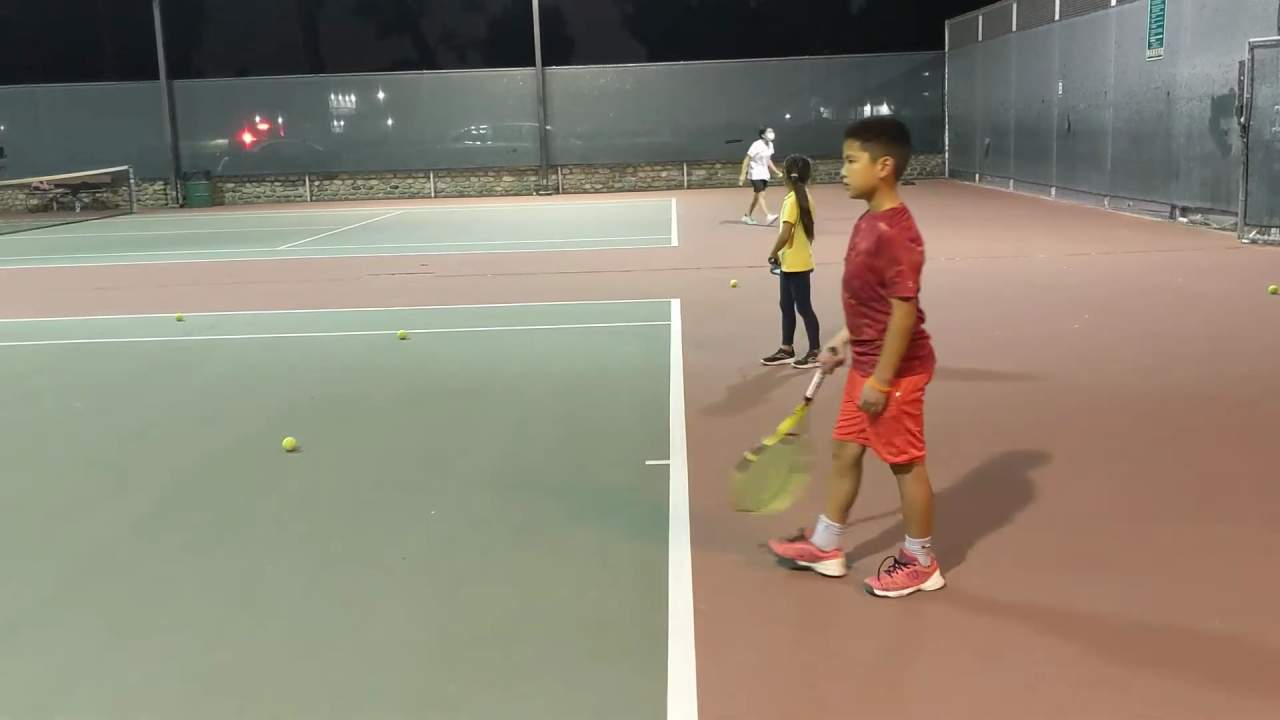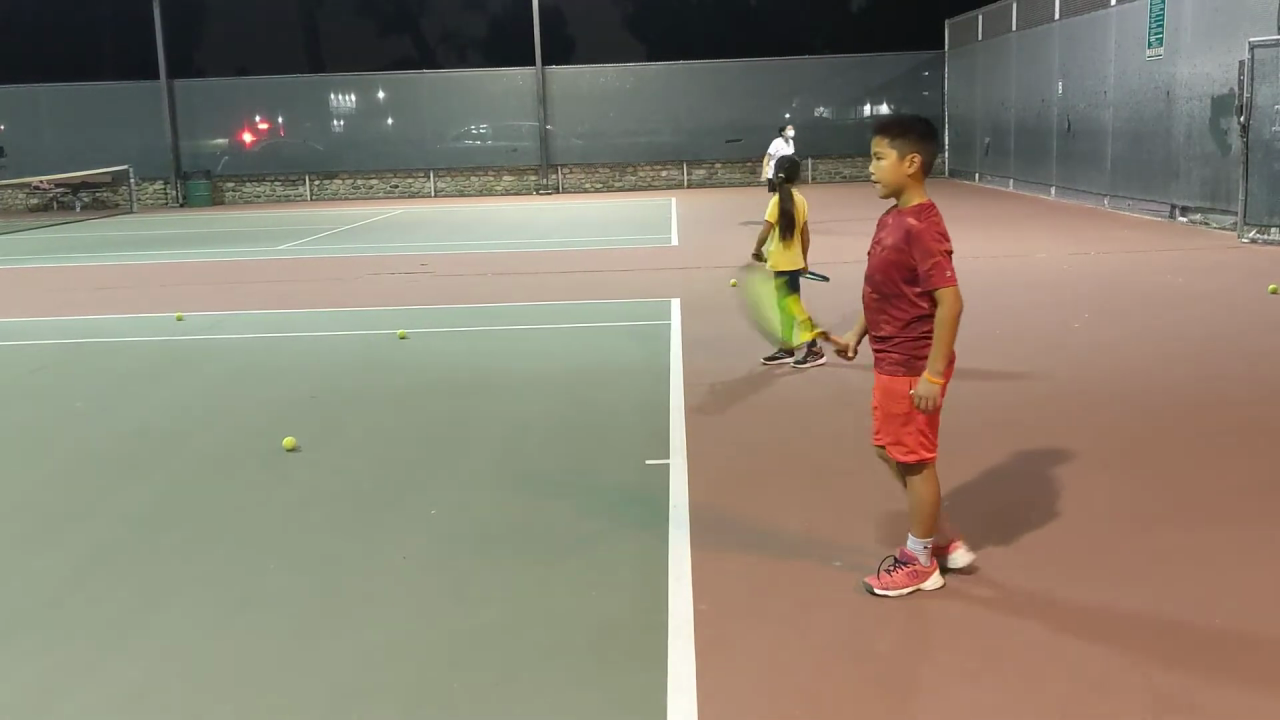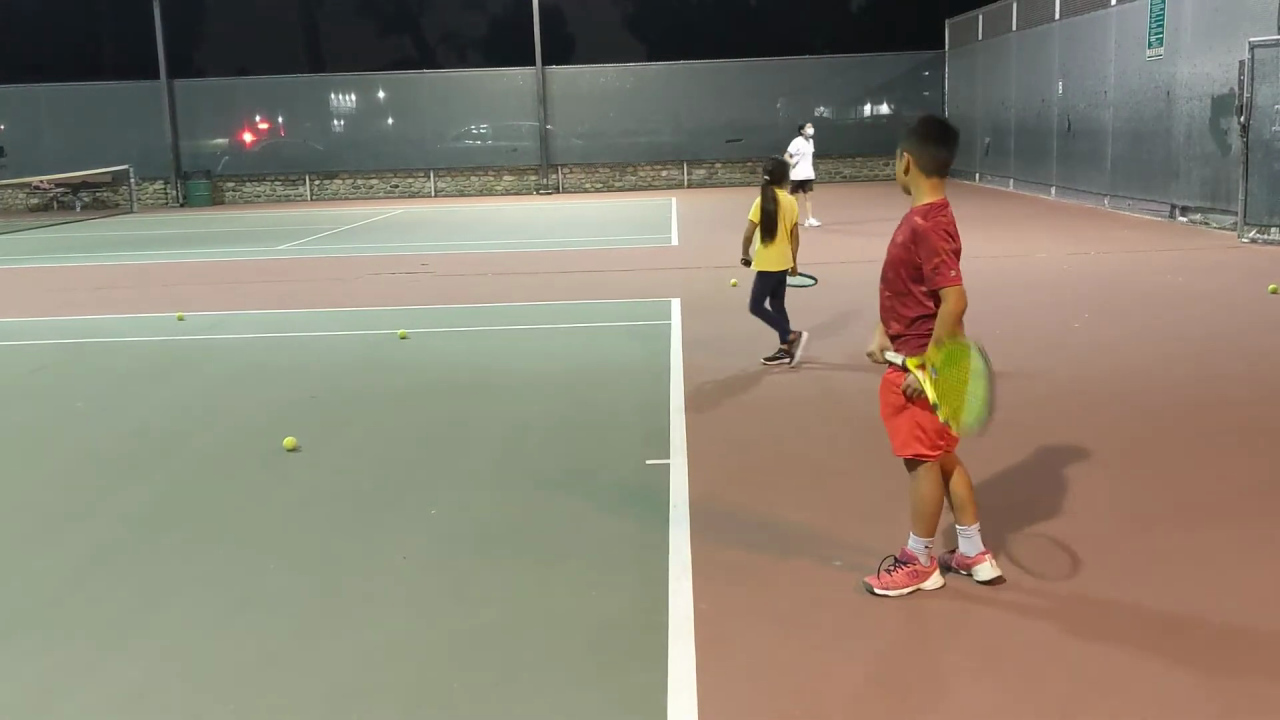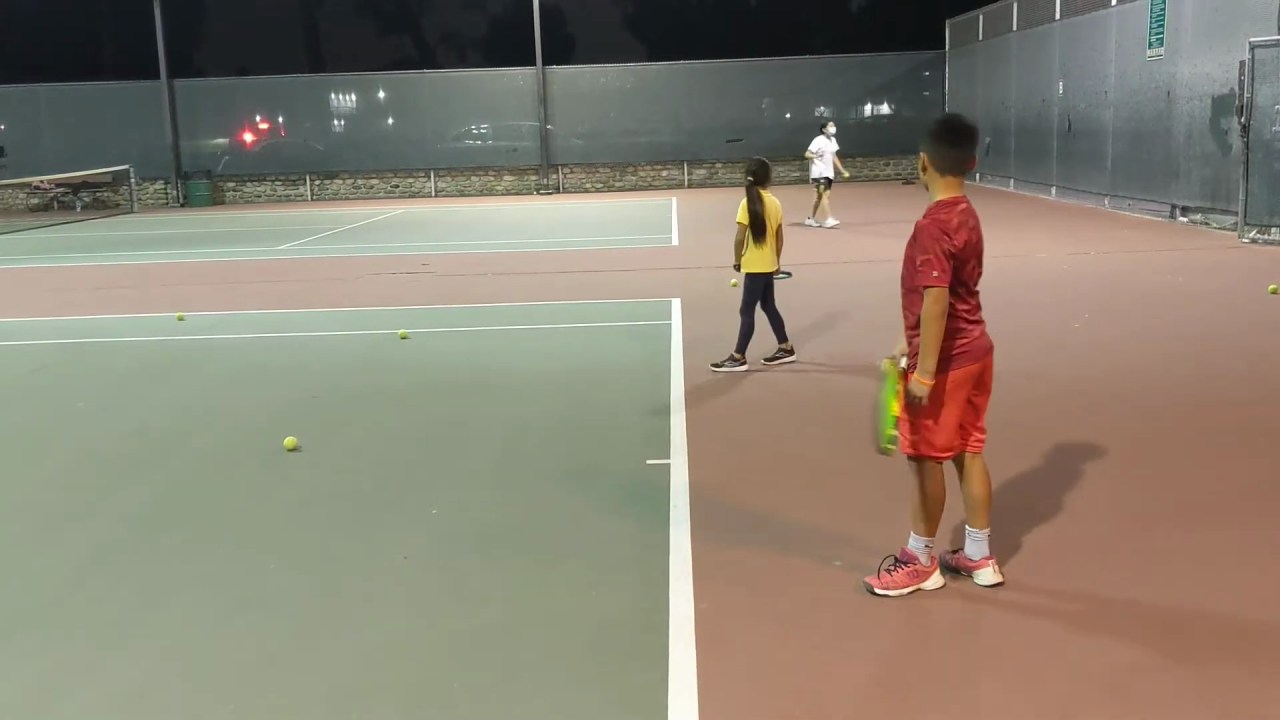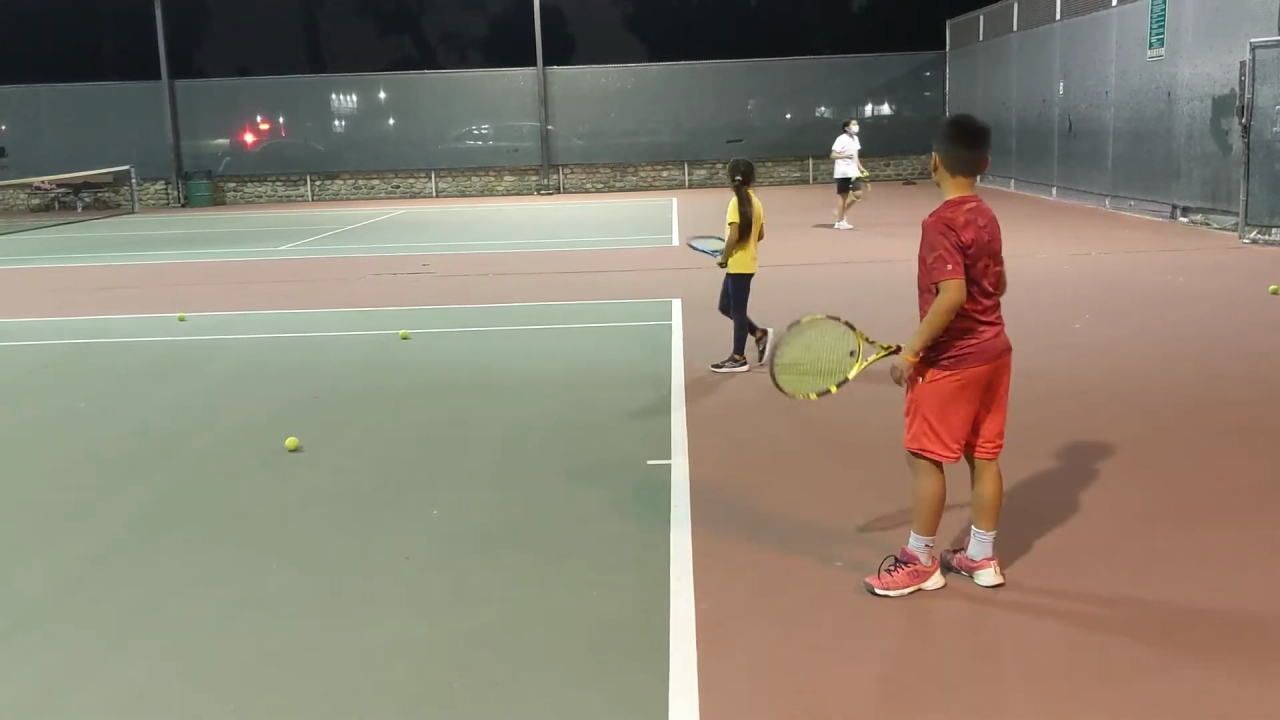
dt=0.3s
person 1, frame 1
left shoulder: (894, 233)
right shoulder: (869, 222)
left elbow: (904, 311)
left wrist: (881, 379)
right wrist: (843, 341)
left hip: (896, 370)
right hip: (868, 364)
left knee: (906, 463)
right knee: (845, 451)
left ankle: (921, 562)
right ankle: (824, 545)
person 1, frame 2
left shoulder: (921, 228)
right shoulder: (892, 219)
left elbow: (950, 301)
left wrist: (934, 373)
right wrist: (854, 333)
left hip: (914, 366)
right hip: (894, 363)
left knee: (912, 461)
right knee: (903, 457)
left ankle: (920, 563)
right ankle: (943, 543)
person 1, frame 3
left shoulder: (927, 226)
right shoulder: (919, 217)
left elbow: (954, 301)
right wrist: (881, 333)
left hip: (921, 362)
right hip: (910, 355)
left knee: (921, 459)
right knee: (941, 454)
left ankle: (920, 561)
right ankle: (974, 552)
person 1, frame 4
left shoulder: (932, 225)
right shoulder: (967, 216)
left elbow: (936, 302)
left wrist: (923, 371)
right wrist: (911, 342)
left hip: (946, 359)
right hip: (975, 350)
left knee: (926, 458)
right knee: (969, 453)
left ankle: (921, 561)
right ankle: (979, 556)
person 1, frame 5
left shoulder: (941, 223)
right shoulder: (986, 217)
left elbow: (952, 295)
left wrist: (912, 351)
left hip: (953, 359)
right hip: (993, 351)
left knee: (925, 455)
right knee: (984, 455)
left ankle: (921, 561)
right ankle: (981, 557)
person 2, frame 1
left shoulder: (792, 201)
right shoulder: (802, 198)
left elbow: (785, 234)
left wrist: (773, 254)
left hip: (796, 265)
right hip: (790, 264)
left knee: (803, 308)
right knee: (787, 306)
left ankle: (815, 353)
right ankle: (786, 349)
person 2, frame 2
left shoulder: (778, 201)
right shoulder: (800, 200)
left elbow: (765, 232)
right elbow: (805, 234)
left wrist: (757, 250)
right wrist: (804, 261)
left hip: (784, 263)
right hip: (793, 262)
left knee: (792, 307)
right knee: (786, 305)
left ankle: (815, 350)
right ankle: (786, 349)
person 2, frame 3
left shoulder: (763, 201)
right shoulder: (791, 202)
left elbow: (748, 233)
right elbow: (795, 236)
left wrist: (745, 254)
right wrist: (793, 262)
left hip: (768, 264)
right hip: (783, 262)
left knee: (756, 306)
right knee: (777, 305)
left ankle: (793, 337)
right ankle: (786, 348)
person 2, frame 4
left shoulder: (748, 203)
right shoulder: (775, 203)
left elbow: (740, 236)
right elbow: (779, 237)
left wrist: (737, 260)
right wrist: (776, 260)
left hip: (754, 266)
right hip: (768, 264)
left knee: (747, 311)
right knee: (769, 307)
left ankle: (738, 357)
right ankle: (785, 348)
person 2, frame 5
left shoulder: (737, 203)
right shoulder: (754, 202)
left elbow: (733, 236)
right elbow: (760, 235)
left wrist: (724, 257)
left hip: (739, 266)
right hip: (744, 264)
left knee: (737, 311)
right knee: (726, 307)
left ankle: (738, 358)
right ankle: (760, 334)
